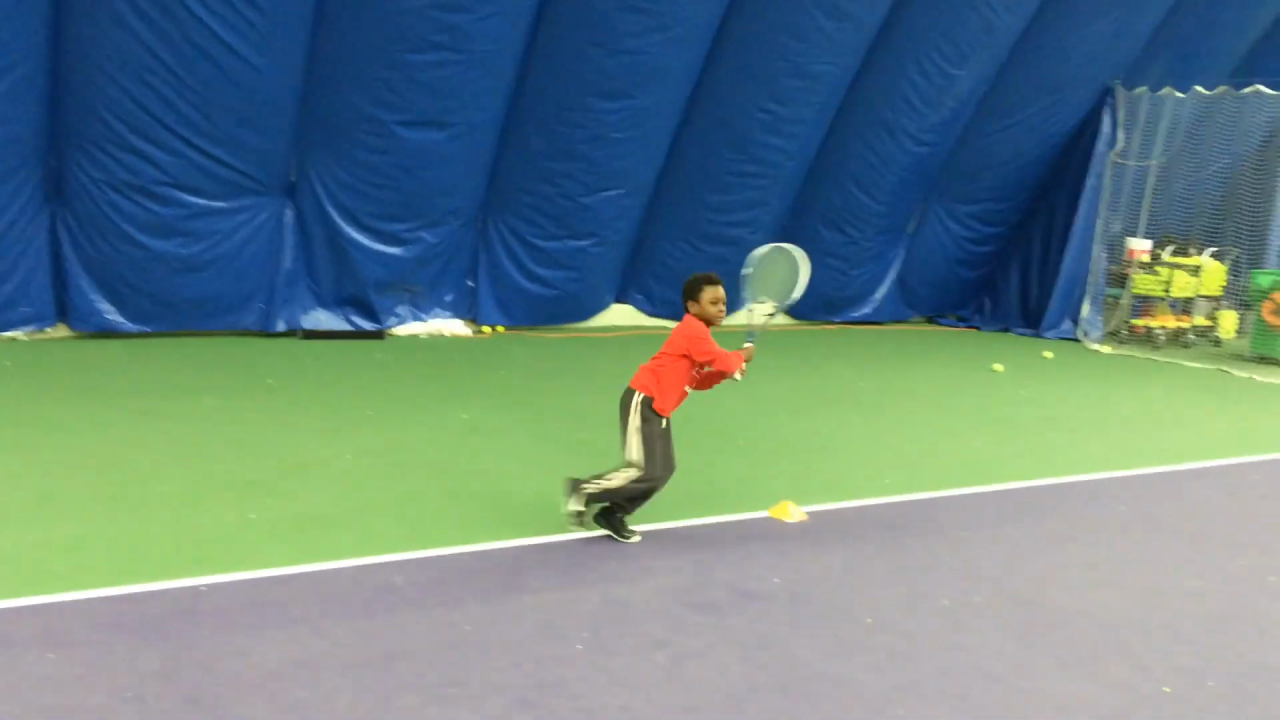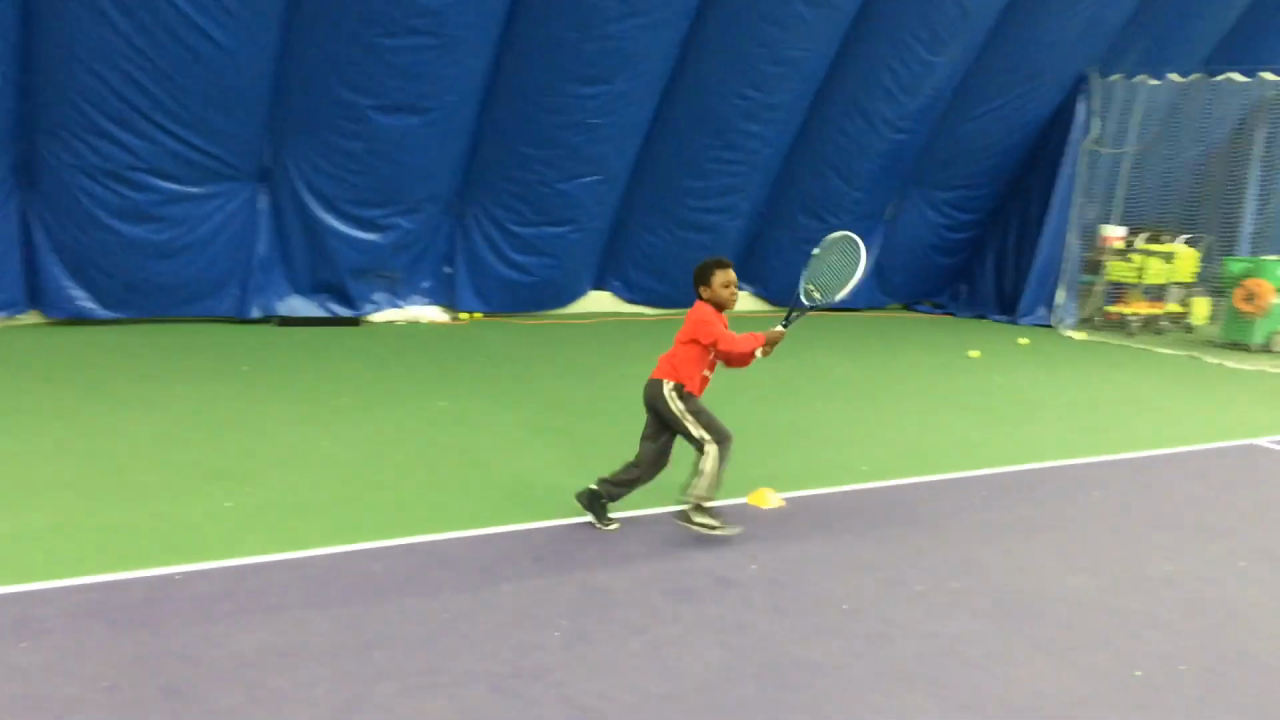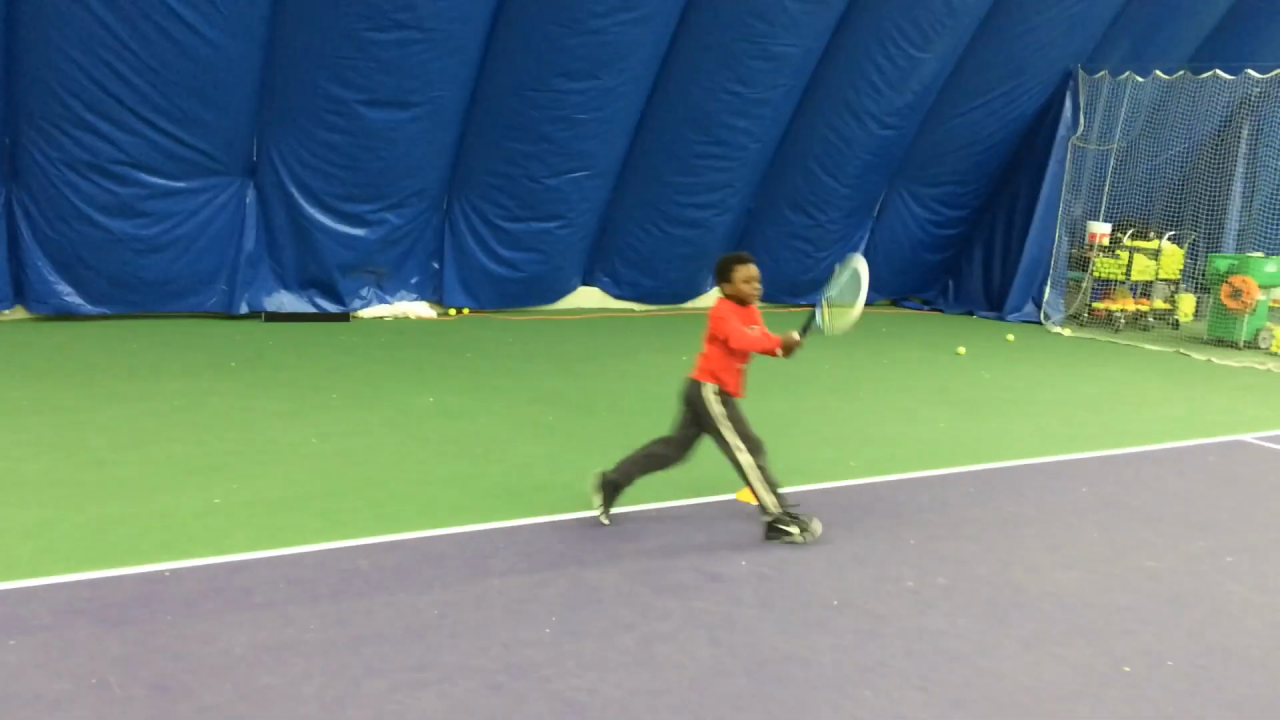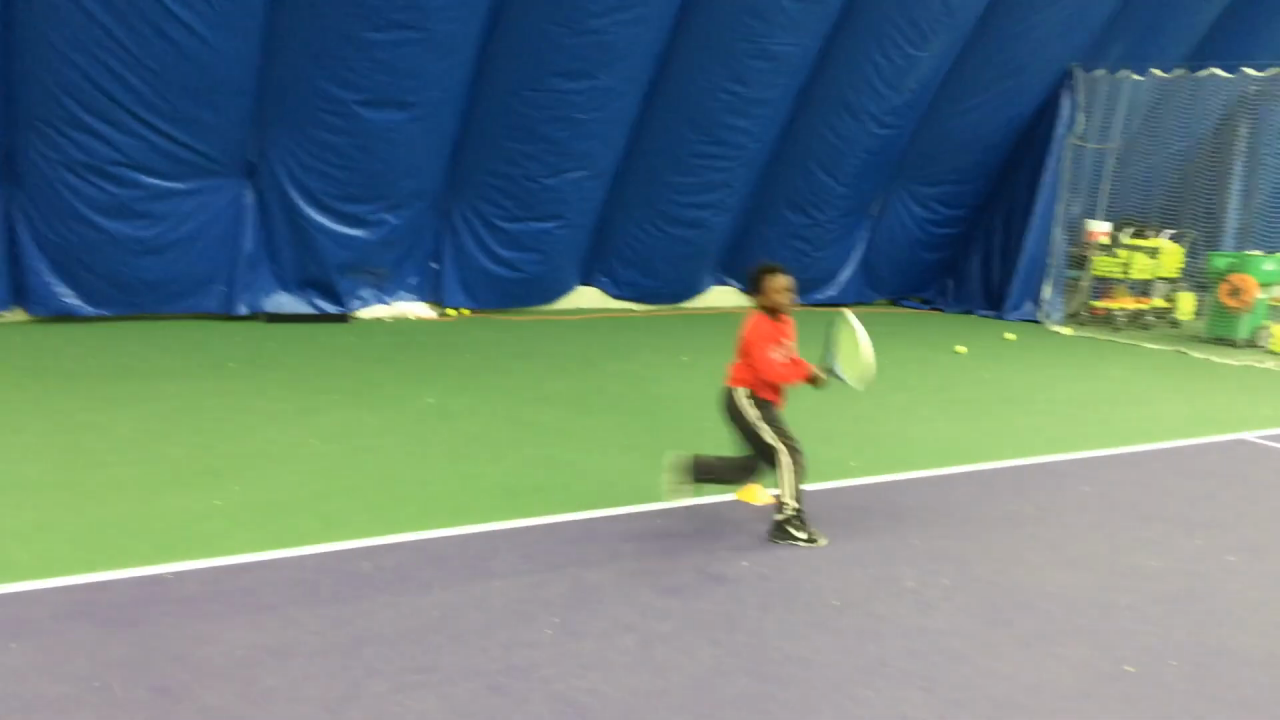
dt=0.1s
person 1, frame 1
left shoulder: (699, 333)
right shoulder: (692, 332)
left elbow: (700, 380)
right elbow: (721, 361)
left wrist: (731, 369)
right wrist: (742, 357)
left hip: (656, 408)
right hip: (644, 401)
left knee: (662, 470)
right knee: (648, 471)
left ankle: (611, 514)
right ankle: (585, 491)
person 1, frame 2
left shoulder: (718, 318)
right shoulder: (702, 316)
left elbow: (732, 356)
right elbow: (728, 343)
left wrist: (758, 350)
right wrist: (764, 337)
left hip: (676, 392)
right hip: (669, 389)
left knee: (652, 457)
right knee: (717, 441)
left ankle: (596, 496)
right ankle: (696, 508)
person 1, frame 3
left shoulder: (751, 312)
right shoulder: (722, 313)
left elbow: (764, 340)
right elbow: (740, 341)
left wrist: (784, 344)
right wrist: (780, 342)
left hip: (717, 393)
right hip: (710, 391)
left knee: (675, 445)
right knee: (750, 450)
left ankle: (610, 482)
right ankle: (778, 518)
person 1, frame 4
left shoulder: (785, 323)
right shoulder: (757, 329)
left elbow: (791, 359)
right elbow: (771, 372)
left wrist: (810, 370)
right wrist: (807, 373)
left hip: (760, 400)
right hip: (746, 397)
left knee: (751, 466)
right knee: (787, 453)
left ankle: (691, 470)
right ankle: (788, 521)
